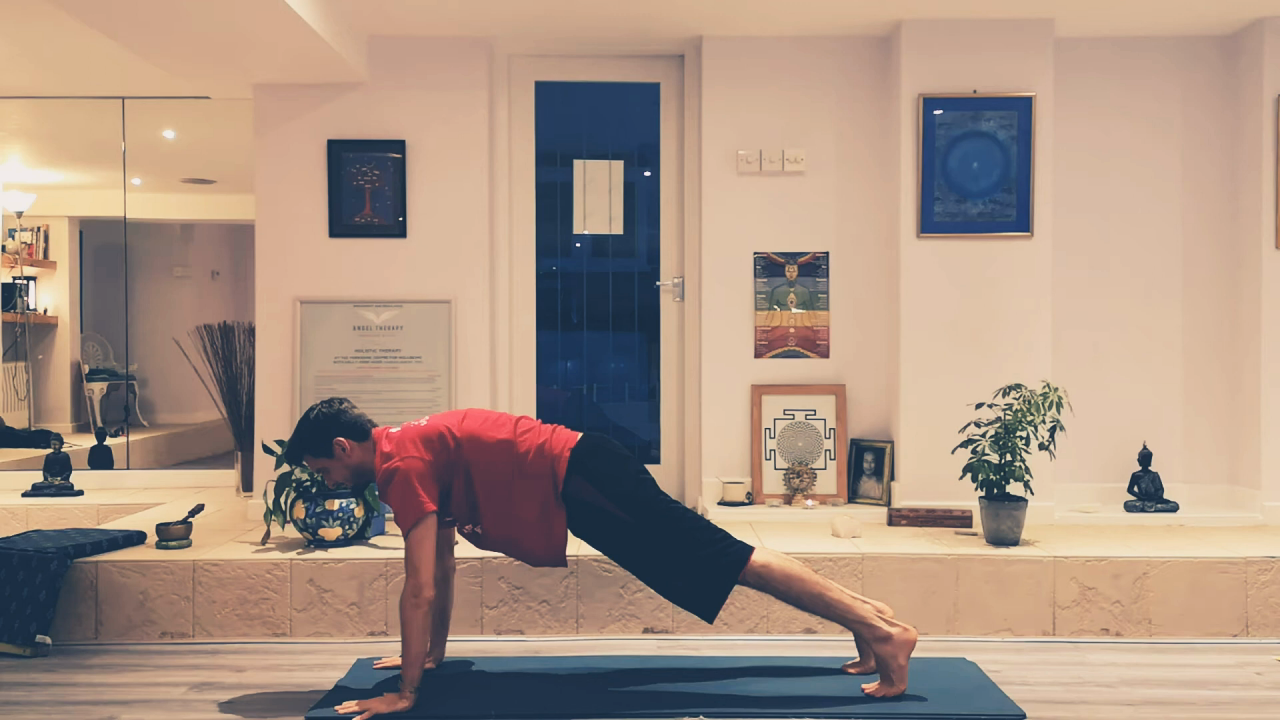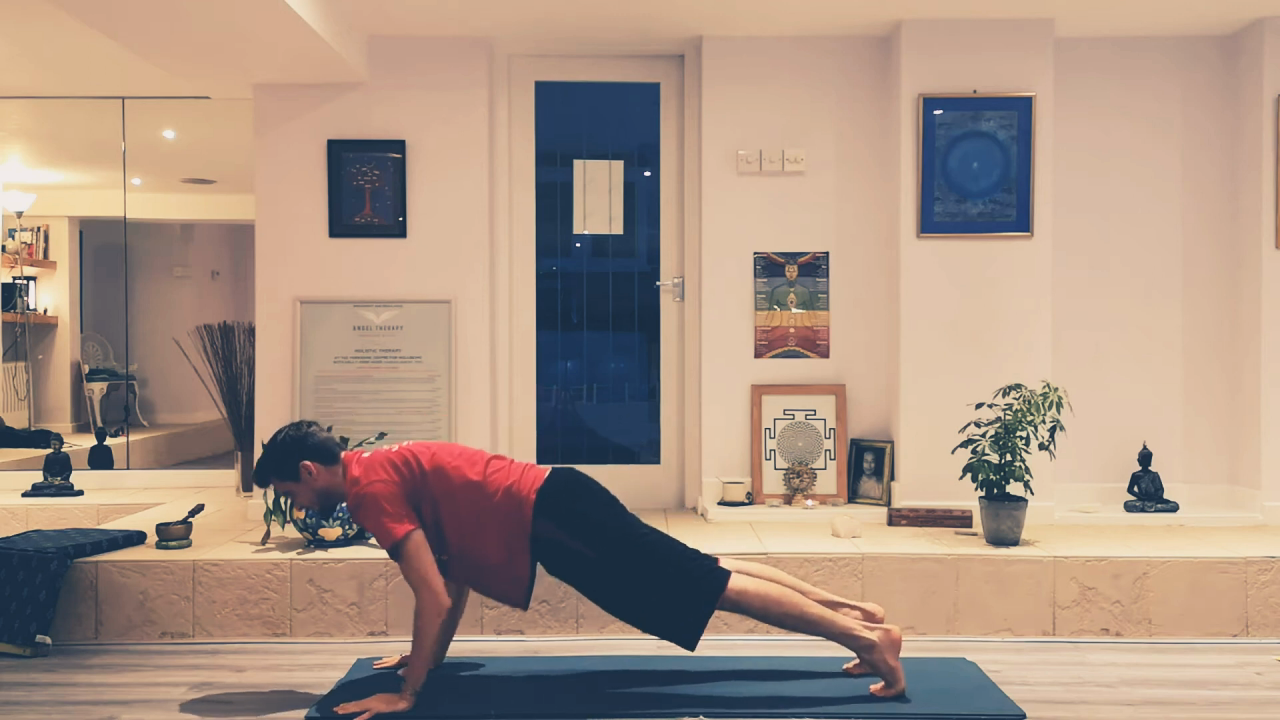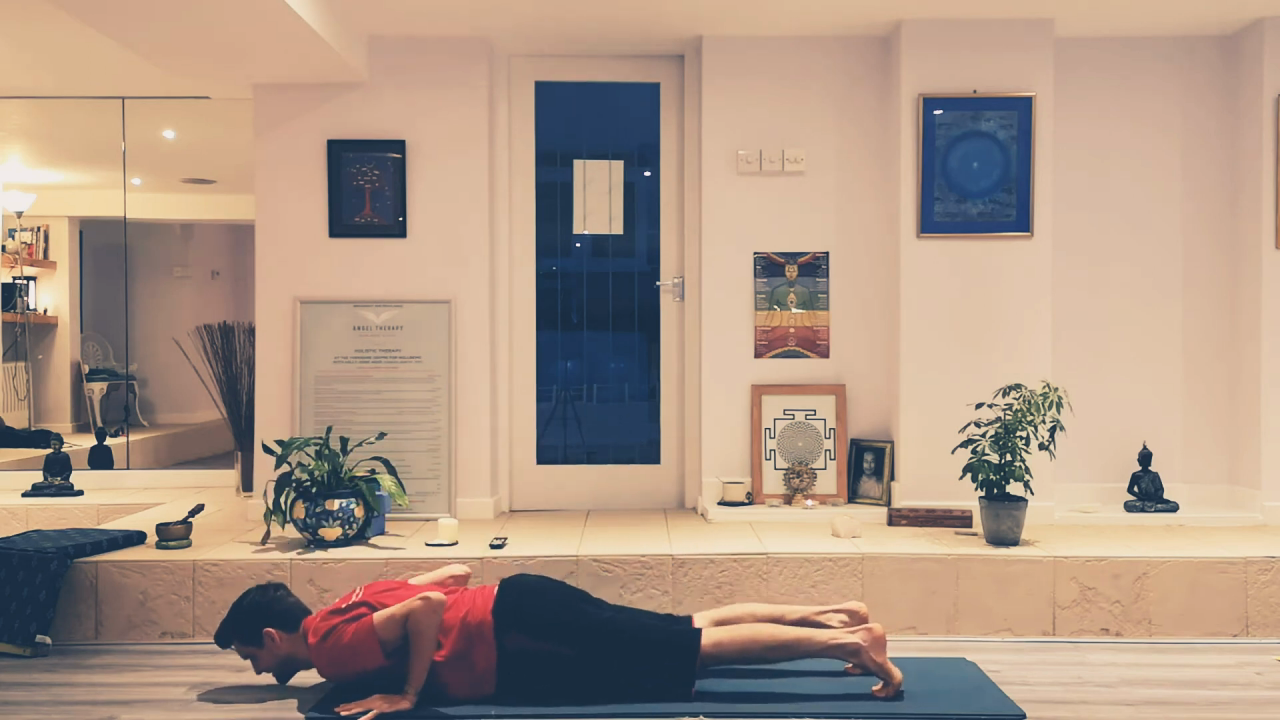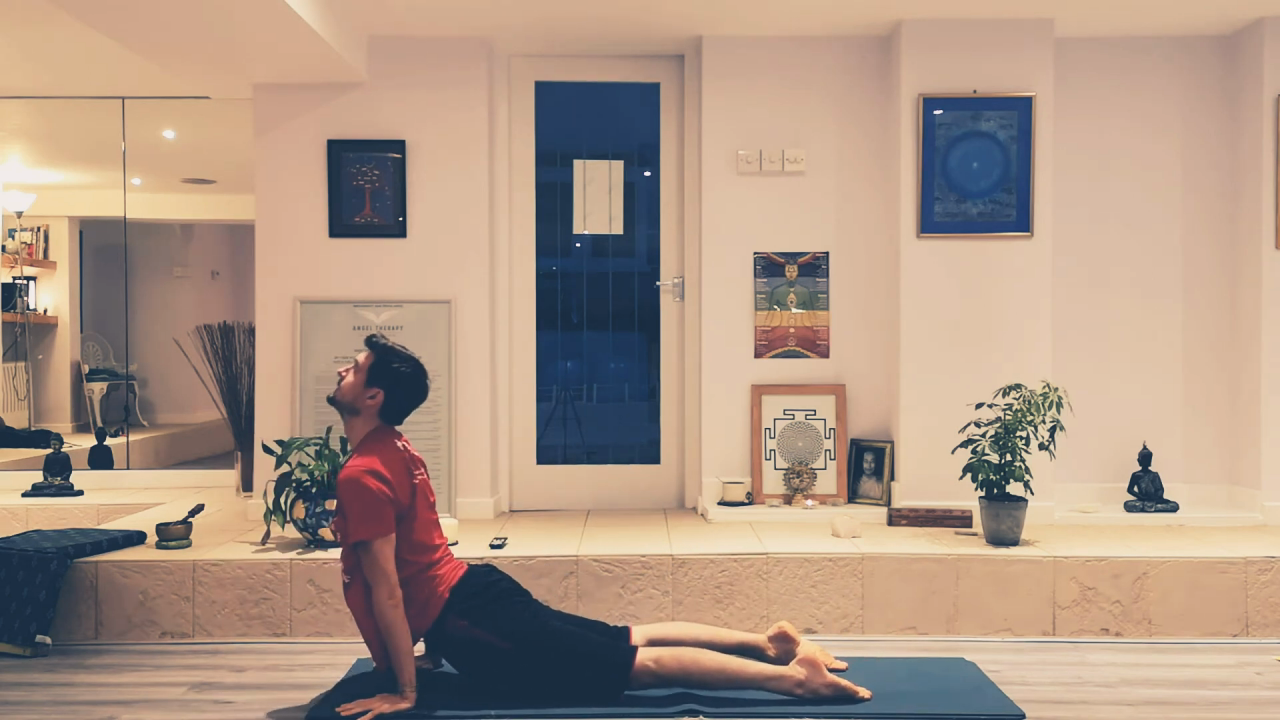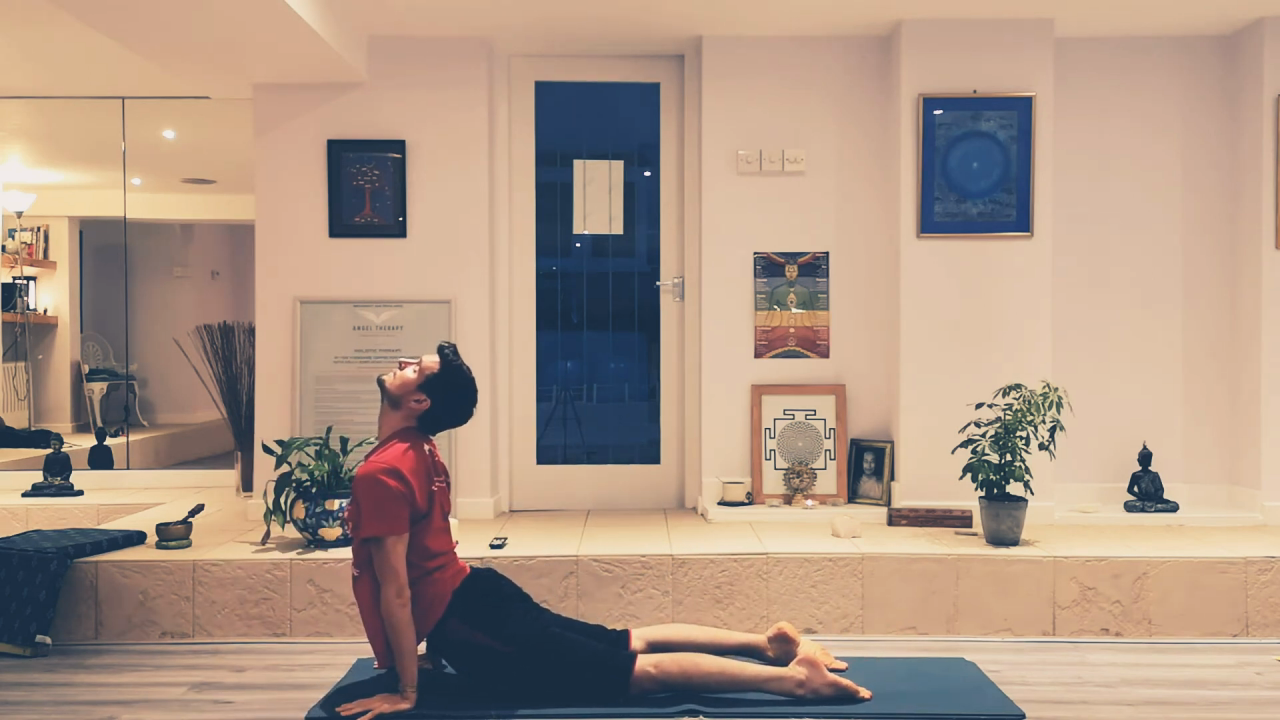
dt=1s
person 1, frame 1
left shoulder: (400, 466)
right shoulder: (417, 449)
left elbow: (419, 590)
right elbow: (442, 567)
right wrist: (433, 653)
left hip: (582, 482)
right hip: (579, 477)
left knee: (729, 563)
right knee: (730, 560)
left ankle: (881, 630)
right ankle: (867, 612)
person 1, frame 2
left shoulder: (368, 487)
right shoulder: (385, 470)
left elbow: (436, 599)
right elbow: (455, 577)
right wrist: (428, 659)
left hip: (552, 516)
right hip: (554, 504)
left knee: (710, 589)
right knee: (712, 574)
left ankle: (866, 639)
right ankle: (854, 612)
person 1, frame 3
left shoulder: (330, 647)
right shoulder: (347, 613)
left elbow: (427, 607)
right elbow: (454, 574)
left hip: (518, 633)
right hip: (517, 605)
left knee: (701, 641)
right knee: (698, 629)
left ankle: (850, 645)
right ankle: (834, 617)
person 1, frame 4
left shoulder: (361, 474)
right shoulder: (395, 449)
left elbow: (386, 590)
right wrist: (432, 644)
left hip: (466, 619)
right hip: (472, 591)
left knee: (639, 665)
right knee: (632, 639)
right ankle: (765, 642)
person 1, frame 5
left shoulder: (380, 473)
right shoulder: (420, 453)
left elbow: (394, 590)
right wrist: (433, 647)
left hip: (463, 624)
right hip: (473, 599)
left knee: (638, 671)
right knee: (632, 642)
right ankle: (765, 642)
